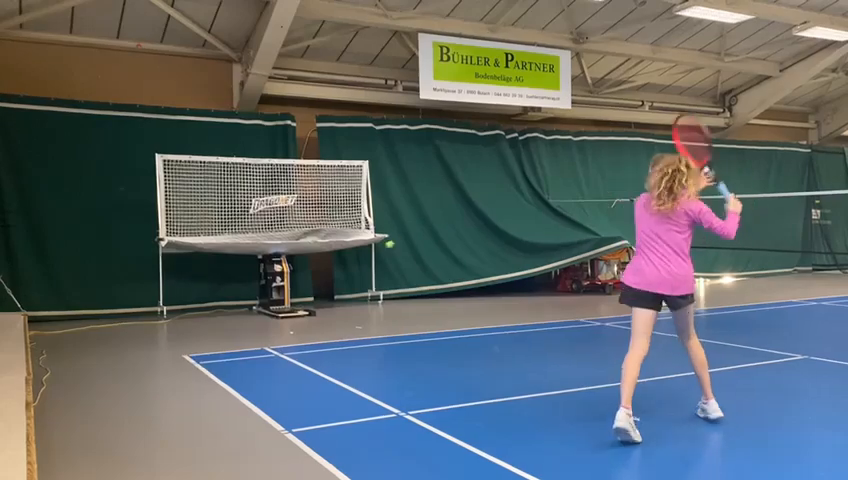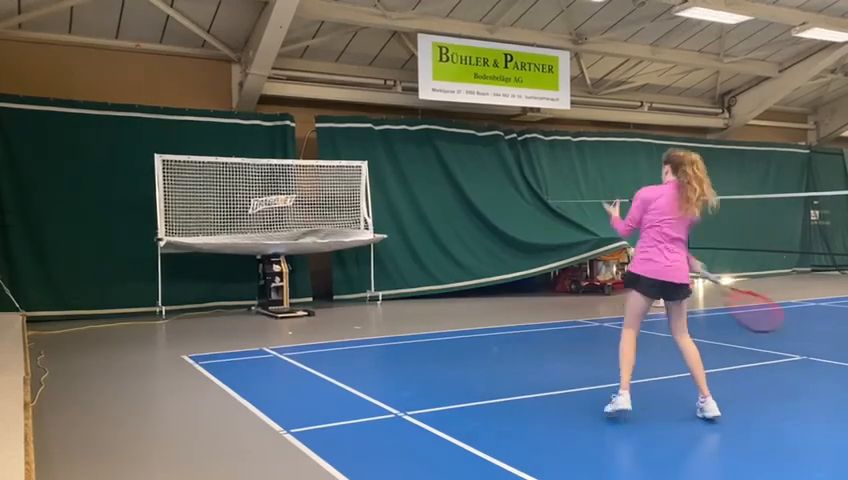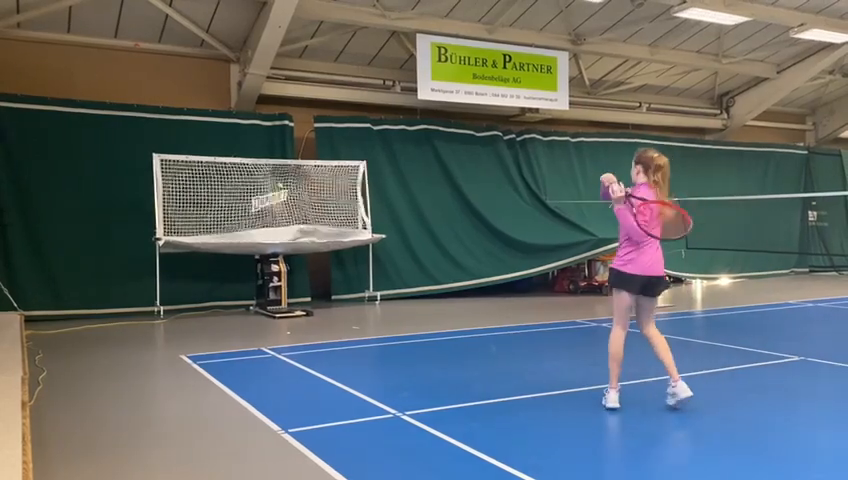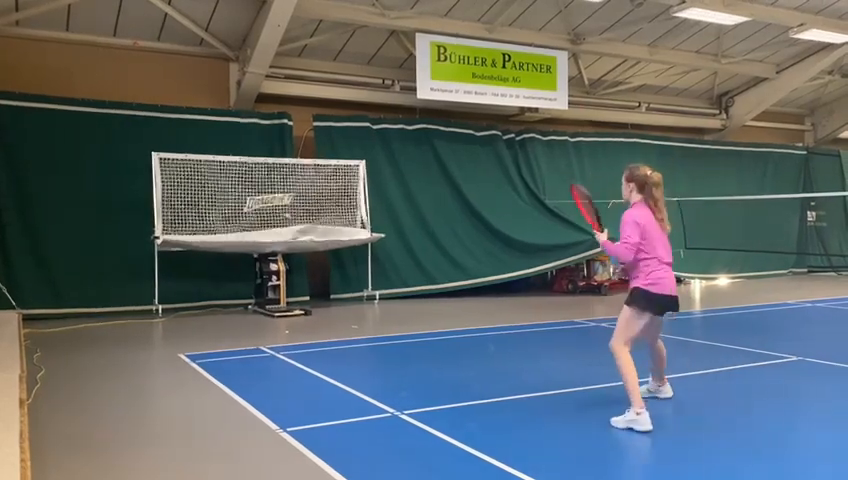
dt=0.4s
person 1, frame 1
left shoulder: (642, 202)
right shoulder: (691, 205)
right elbow: (727, 232)
right wrist: (733, 211)
left hip: (641, 282)
right hip: (678, 283)
left knee: (638, 350)
right knee: (689, 338)
left ankle: (625, 413)
right ankle: (709, 401)
person 1, frame 2
left shoulder: (647, 194)
right shoulder: (692, 203)
left elbow: (625, 231)
left wrist: (614, 216)
right wrist: (690, 261)
left hip: (647, 271)
right hip: (676, 274)
left knee: (629, 332)
right knee: (682, 336)
left ankle: (623, 394)
right ankle: (706, 400)
person 1, frame 3
left shoulder: (643, 195)
right shoulder: (642, 192)
left elbow: (633, 234)
right elbow: (609, 197)
left wrist: (620, 202)
right wrist: (608, 184)
left hip: (631, 268)
right hip: (653, 270)
left knee: (618, 328)
right knee: (648, 328)
left ankle: (613, 392)
right ankle: (676, 384)
person 1, frame 4
left shoulder: (632, 215)
right shoulder: (654, 214)
left elbow: (624, 255)
left wrist: (603, 241)
right wrist: (640, 265)
left hip: (649, 288)
right hip: (667, 287)
left knee: (618, 345)
right knee: (651, 337)
left ankle: (638, 412)
right ankle: (660, 384)
